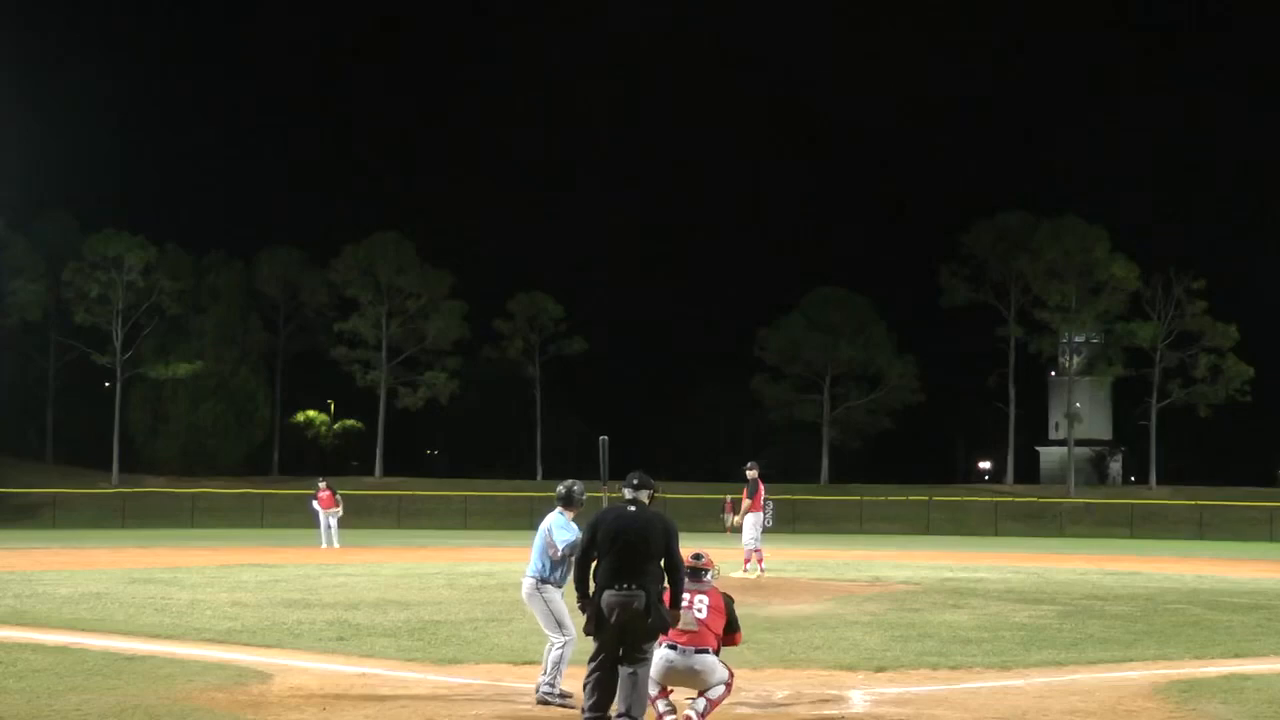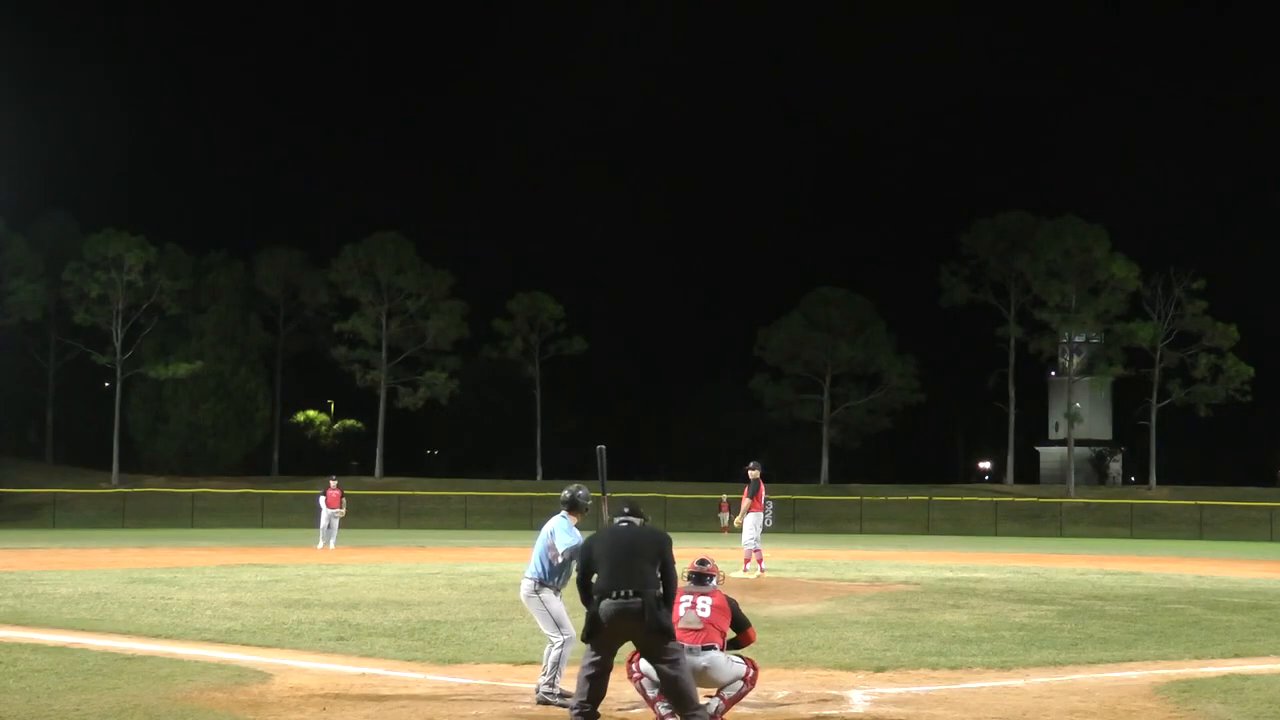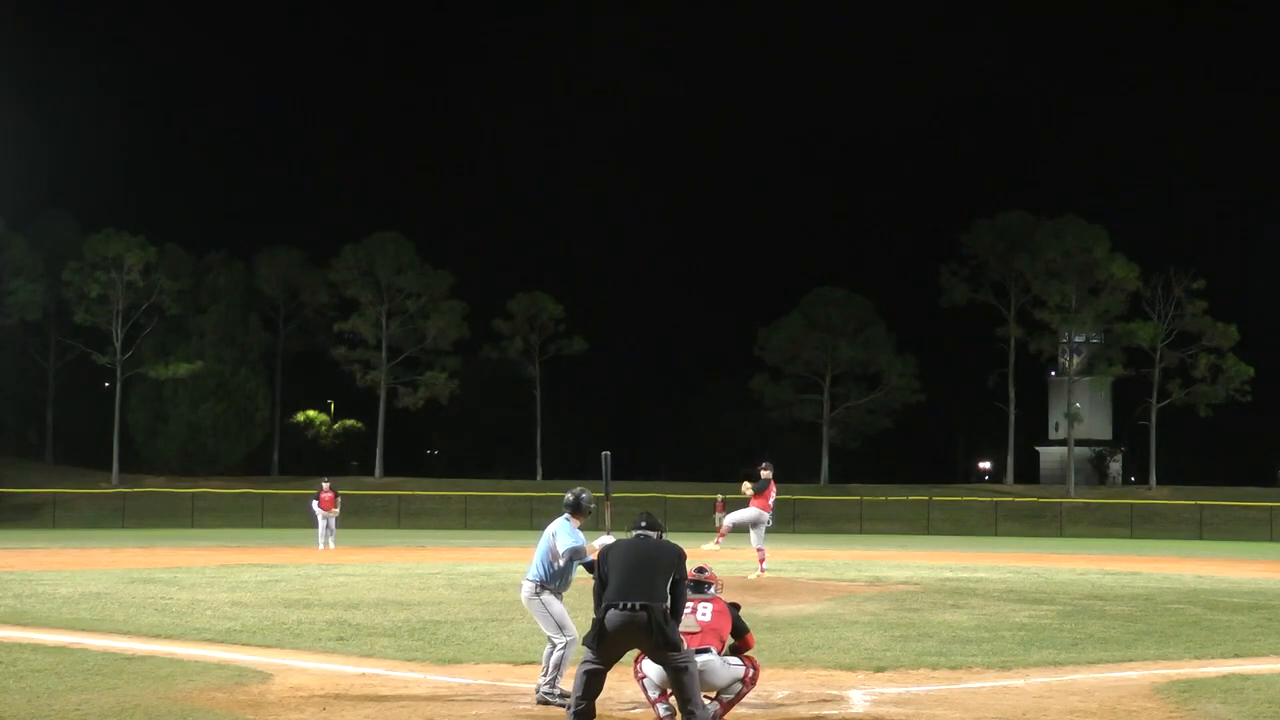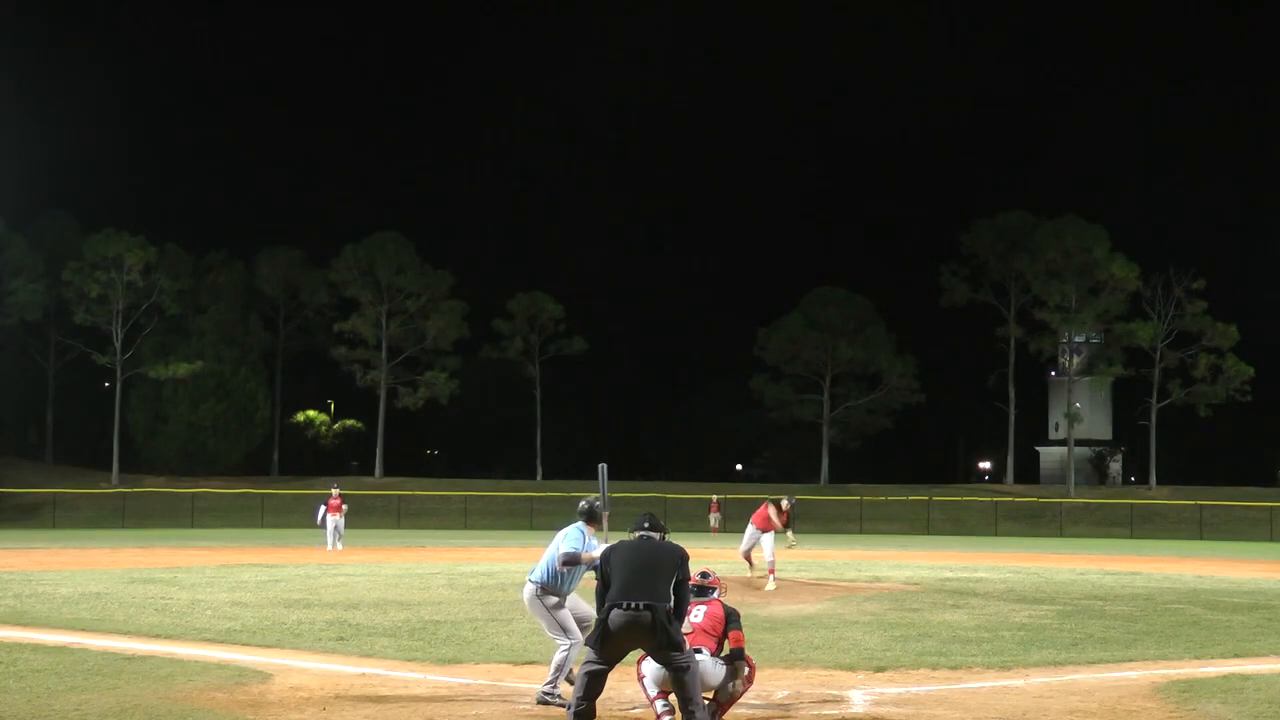
dt=1s
person 1, frame 1
left shoulder: (567, 523)
right shoulder: (556, 520)
right elbow: (571, 549)
left hip: (548, 586)
right hip: (540, 586)
left knee: (558, 636)
right knee: (566, 636)
left ankle: (546, 683)
right ankle: (548, 692)
person 1, frame 2
left shoulder: (570, 528)
right shoulder: (560, 524)
right elbow: (570, 553)
left hip: (546, 589)
right hip: (538, 588)
left knee: (558, 636)
right knee: (565, 636)
left ankle: (546, 684)
right ankle: (547, 691)
person 1, frame 3
left shoulder: (575, 533)
right shoulder: (562, 526)
left elbow: (592, 567)
right elbow: (571, 554)
right wrist: (598, 544)
left hip: (548, 591)
right hip: (538, 591)
left knee: (558, 638)
right knee: (568, 637)
left ankle: (545, 685)
right ankle: (548, 691)
person 1, frame 4
left shoulder: (591, 540)
right shoulder: (576, 532)
right elbow: (566, 559)
right wrist: (595, 555)
left hip: (556, 592)
right hip: (541, 593)
left knee: (587, 618)
right knee: (572, 640)
left ankle: (562, 667)
right ankle: (548, 692)
person 2, frame 1
left shoulder: (601, 518)
right shoulder: (663, 524)
left elbow: (583, 560)
right elbow: (675, 568)
left wrist: (583, 597)
right wrist: (674, 606)
left hip: (607, 599)
right hip: (645, 601)
left knee: (602, 661)
right knee: (636, 662)
person 2, frame 2
left shoulder: (594, 540)
right shoulder: (658, 537)
left elbow: (583, 581)
right elbow: (670, 578)
left wrist: (594, 610)
right wrist: (665, 612)
left hip: (608, 607)
right hip: (646, 607)
left knee: (594, 663)
right knee: (672, 663)
person 2, frame 3
left shoulder: (609, 551)
right shoulder: (674, 551)
left elbow: (598, 596)
right elbow: (679, 598)
left wrist: (604, 623)
right wrist: (670, 628)
left hip: (614, 617)
right hip: (653, 619)
left knee: (592, 664)
right knee: (682, 665)
person 2, frame 4
left shoulder: (611, 551)
right shoulder: (676, 553)
left elbow: (601, 596)
right elbow: (682, 598)
left wrist: (605, 624)
right wrist: (674, 629)
left hip: (616, 617)
right hip: (656, 619)
left knee: (593, 666)
right knee: (684, 665)
